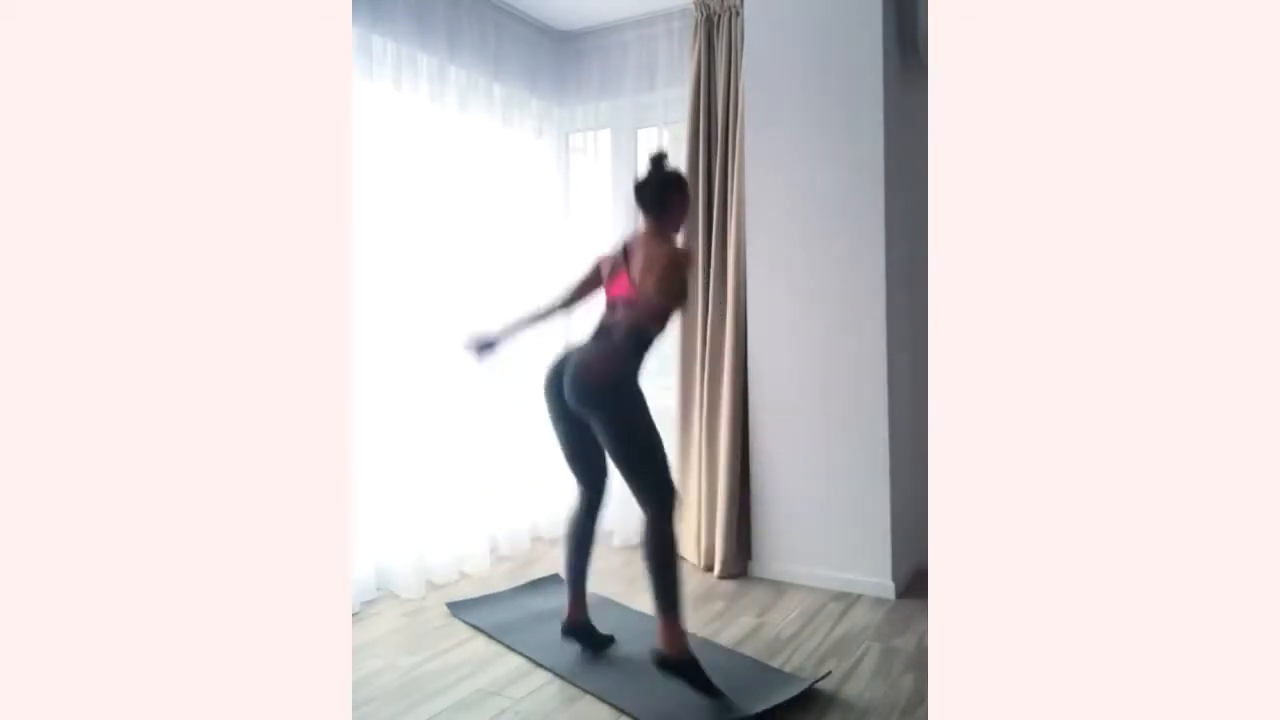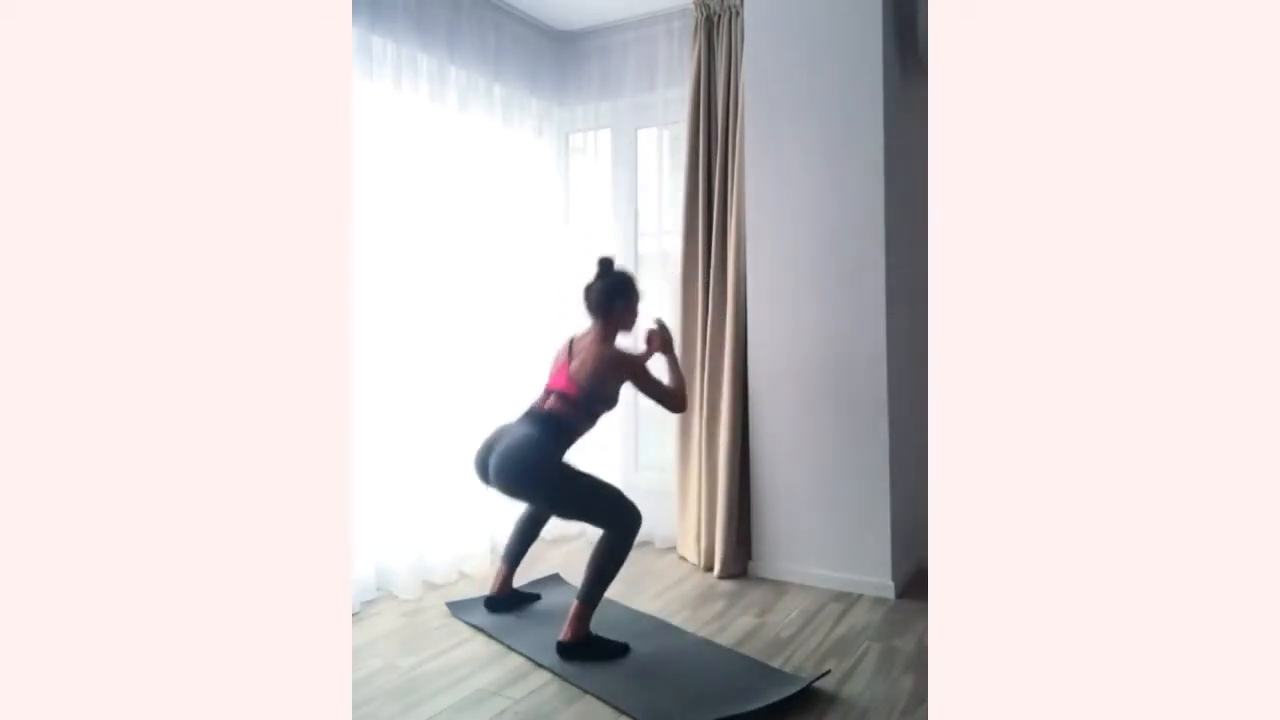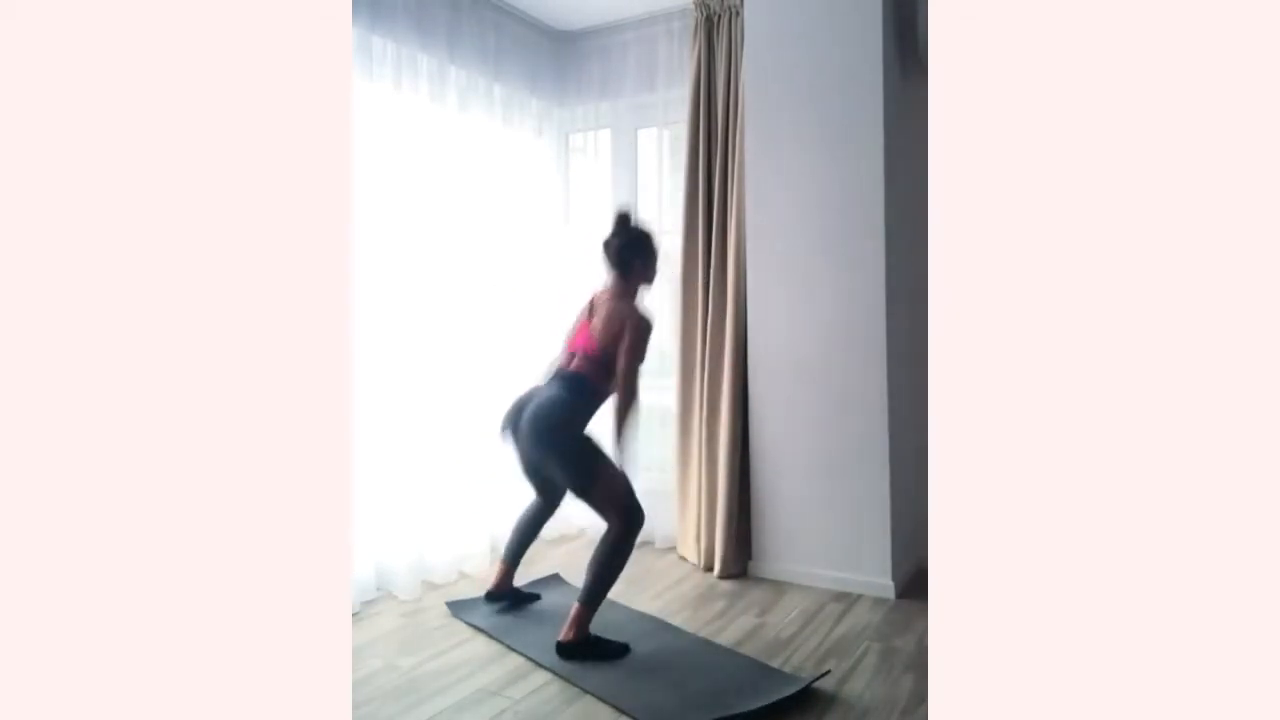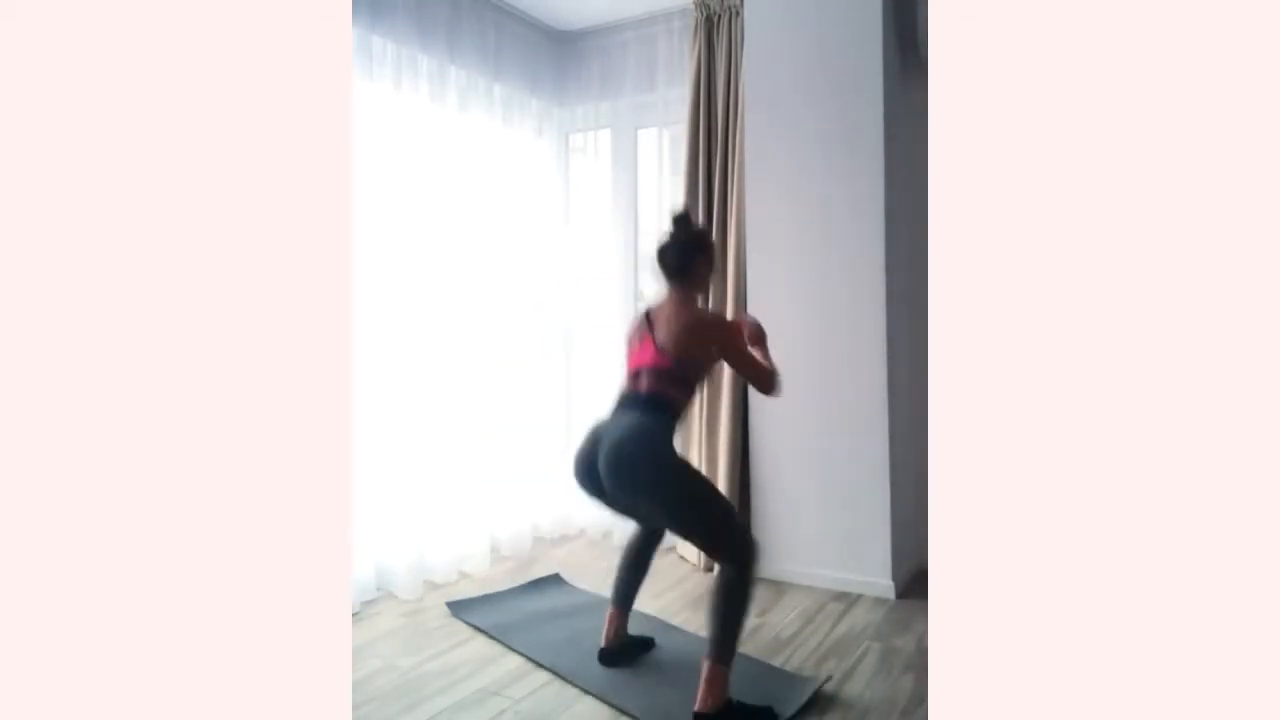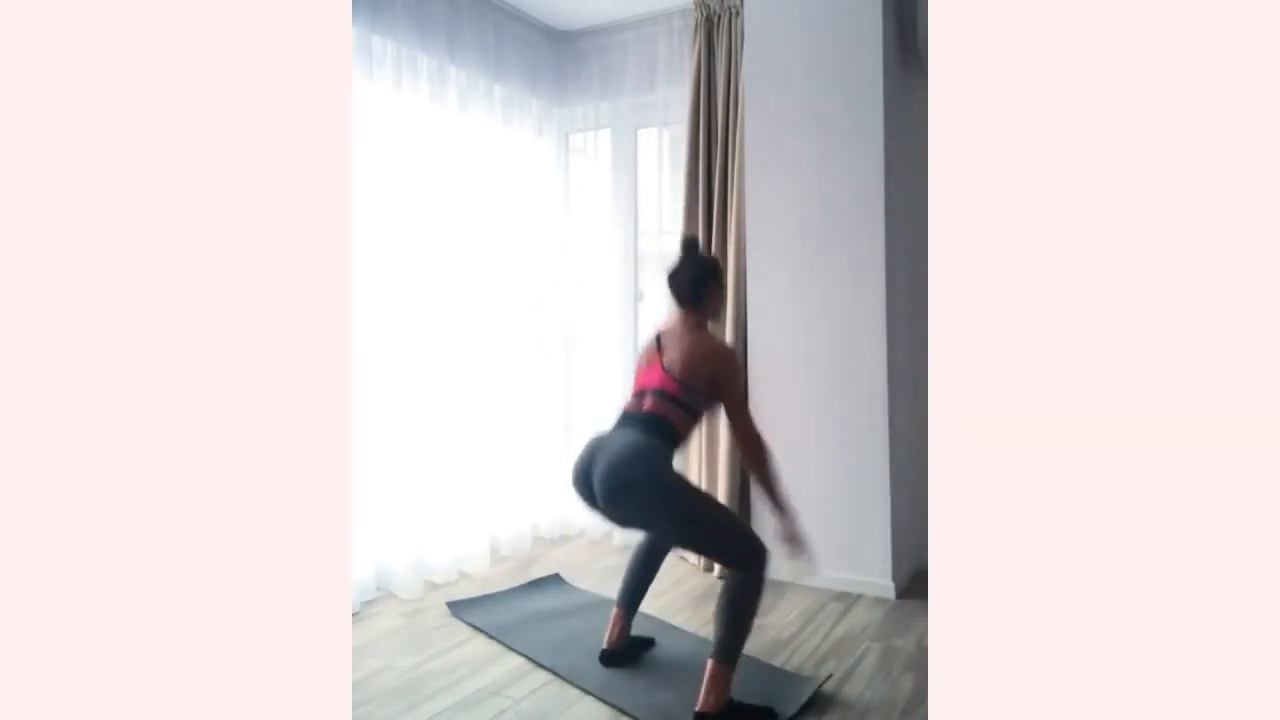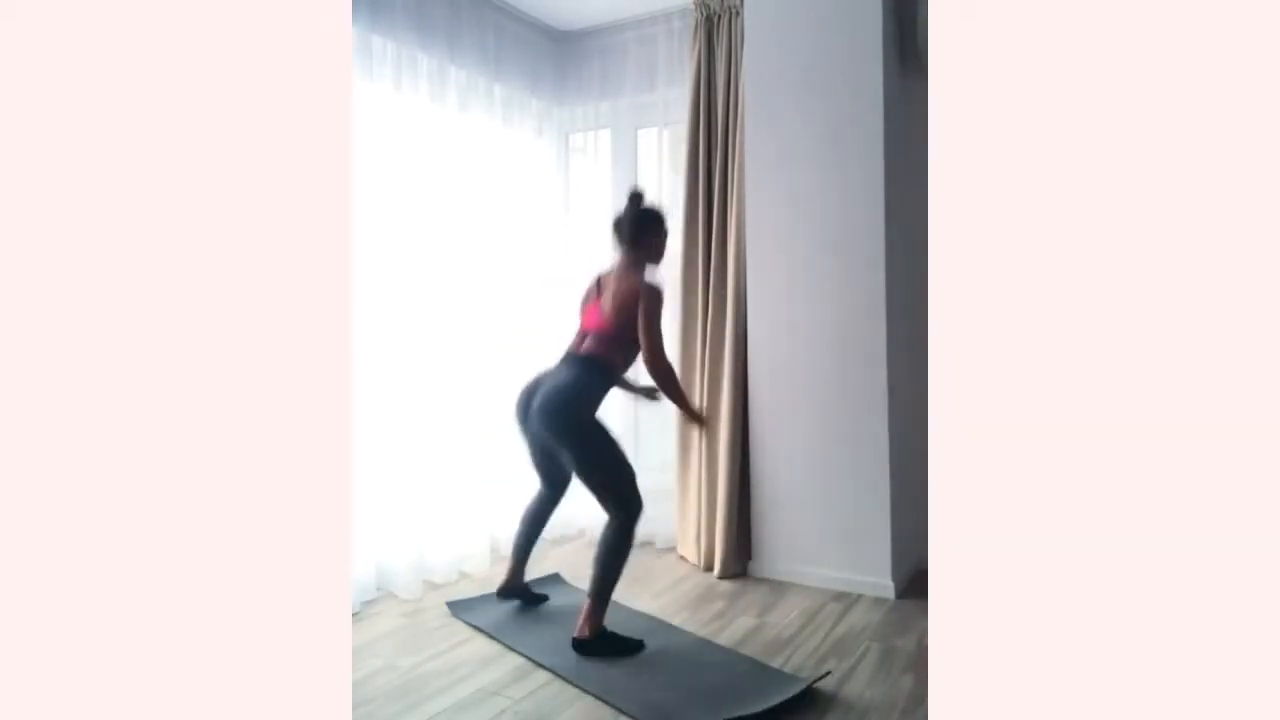
dt=0.4s
person 1, frame 1
left shoulder: (614, 256)
right shoulder: (674, 255)
left elbow: (561, 302)
right elbow: (648, 306)
left wrist: (502, 334)
right wrist: (613, 348)
left hip: (564, 372)
right hip: (603, 380)
left knee: (591, 491)
right knee: (659, 504)
left ankle: (576, 615)
right ankle: (672, 645)
person 1, frame 2
left shoulder: (573, 344)
right shoulder: (616, 358)
right elbow: (677, 402)
left wrist: (645, 356)
right wrist: (669, 354)
left hip: (494, 450)
right hip: (524, 462)
left knee: (545, 498)
right knee: (623, 519)
left ankle: (500, 589)
right ankle: (575, 633)
person 1, frame 3
left shoulder: (590, 307)
right shoulder: (633, 322)
right elbow: (624, 389)
right wrist: (611, 468)
left hip: (523, 411)
right hip: (553, 422)
left knee: (550, 496)
right knee: (628, 518)
left ankle: (502, 583)
right ankle: (575, 634)
person 1, frame 4
left shoulder: (642, 322)
right shoulder: (706, 323)
right elbow: (767, 384)
right wrist: (755, 341)
left hip: (594, 451)
right hip: (638, 457)
left knee: (652, 522)
right knee: (738, 551)
left ankle: (614, 639)
person 1, frame 5
left shoulder: (653, 346)
right shoulder: (717, 354)
right elbow: (746, 443)
right wrist: (783, 512)
left hip: (588, 465)
right hip: (632, 474)
left knee: (663, 530)
right knee: (748, 555)
left ankle: (616, 640)
person 1, frame 6
left shoulder: (597, 284)
right shoulder: (643, 291)
right elbow: (655, 362)
left wrist: (632, 388)
right wrist: (688, 409)
left hip: (535, 395)
right hip: (563, 408)
left knee: (553, 485)
right knee: (626, 508)
left ankle: (513, 581)
right ankle: (589, 630)
